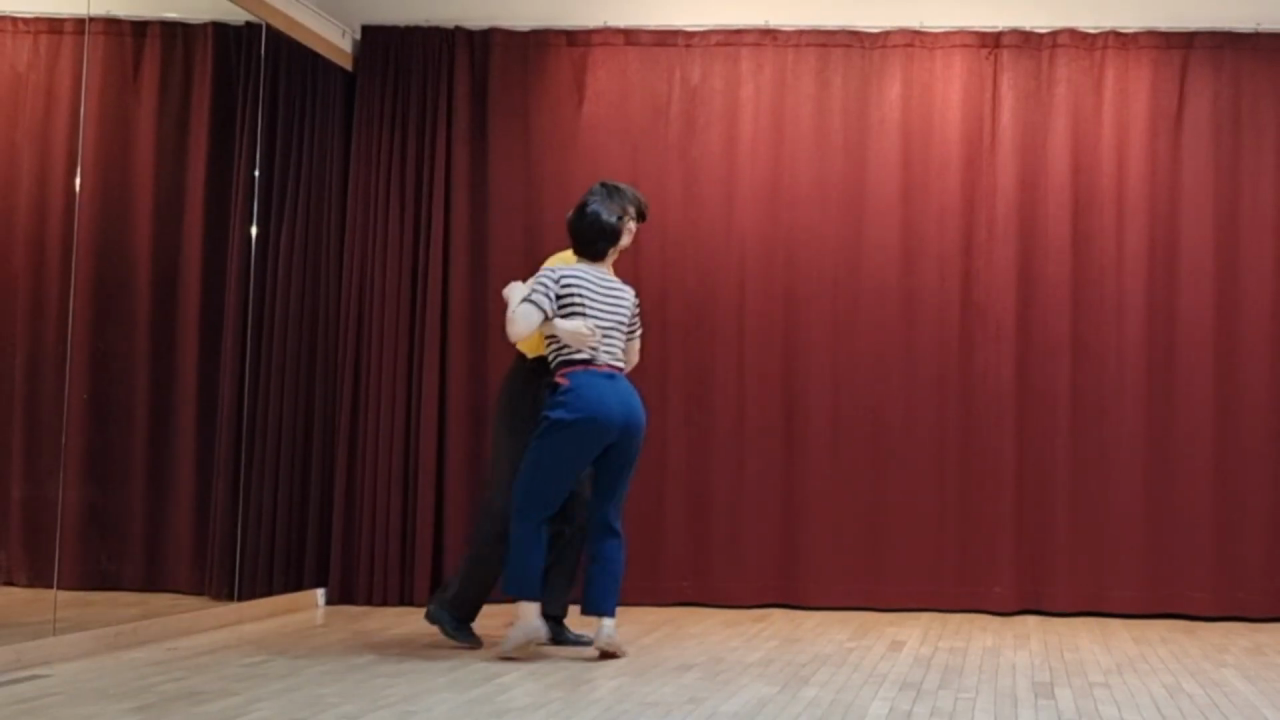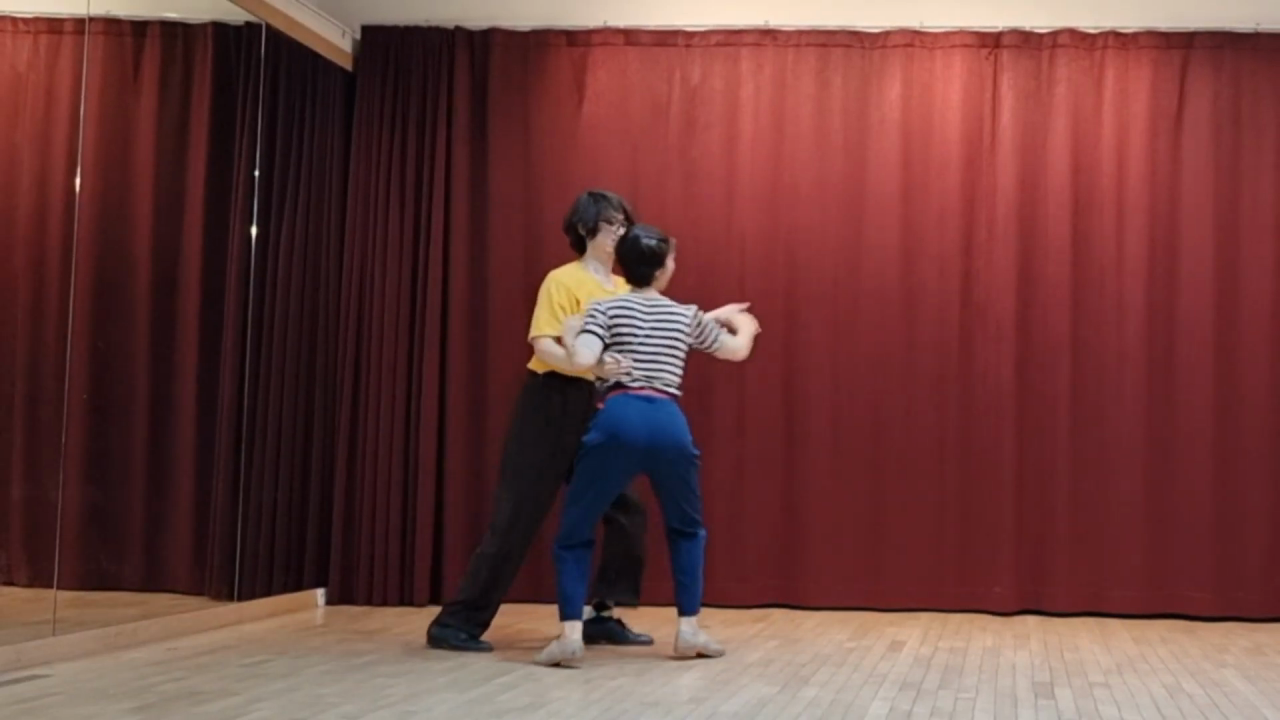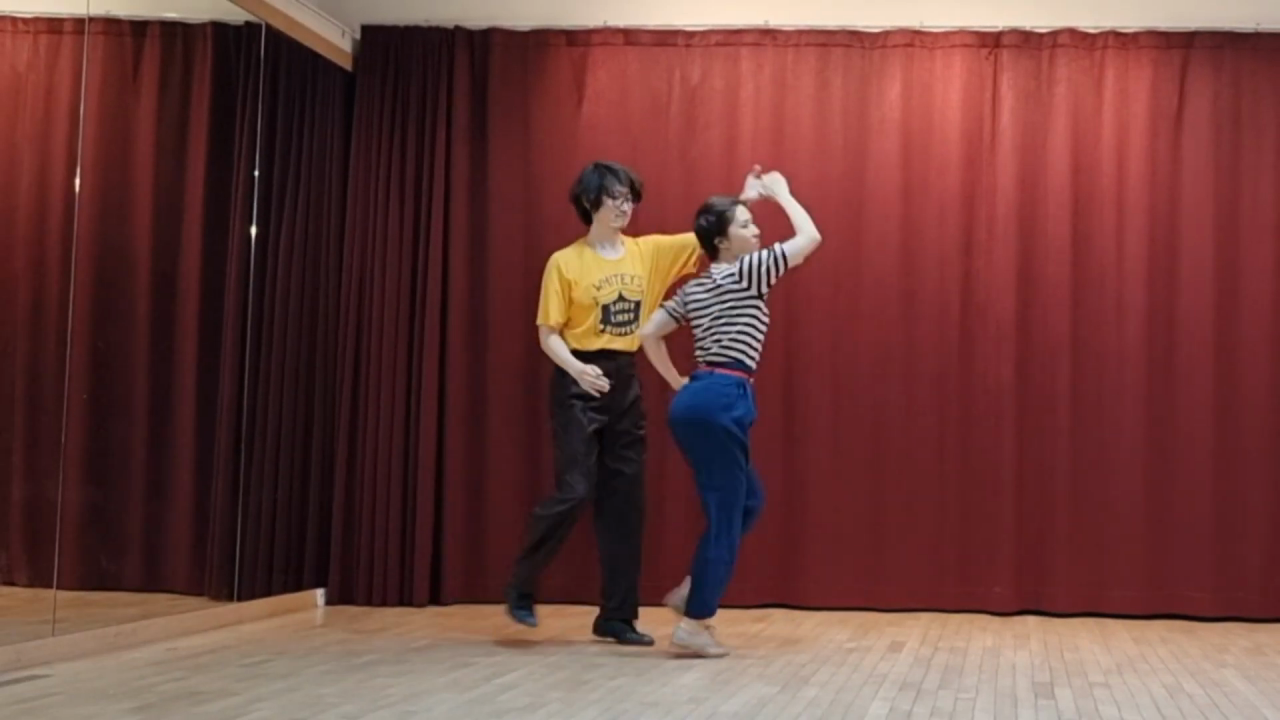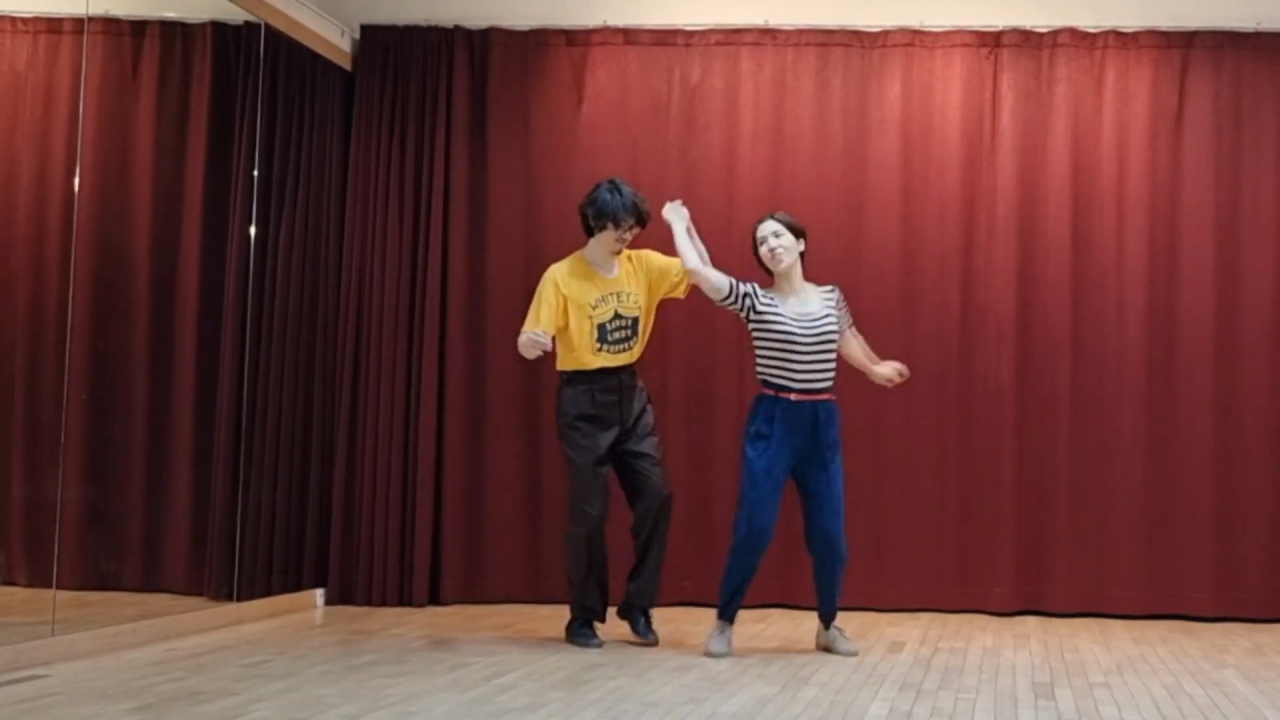
dt=0.3s
person 1, frame 1
right shoulder: (566, 265)
right wrist: (558, 326)
right hip: (531, 387)
left knee: (572, 509)
right knee: (510, 505)
left ankle: (548, 616)
right ankle: (452, 607)
person 1, frame 2
left shoulder: (623, 289)
right shoulder: (563, 281)
right elbow: (543, 346)
right wrist: (594, 363)
left hip: (587, 410)
right hip: (549, 404)
left knee: (626, 512)
right knee: (517, 517)
left ankle: (602, 615)
right ankle: (456, 623)
person 1, frame 3
left shoulder: (649, 252)
right shoulder: (565, 262)
right elbow: (548, 333)
right wrist: (575, 367)
left hip: (626, 384)
right hip: (580, 384)
left knee: (626, 502)
right knee: (574, 490)
left ankle: (617, 616)
right ankle: (521, 586)
person 1, frame 4
left shoulder: (643, 265)
right shoulder: (560, 277)
right elbow: (528, 343)
right wrist: (534, 341)
left hip: (630, 394)
right hip: (582, 399)
left knee: (656, 496)
right knee: (589, 511)
left ankle: (638, 603)
right ankle: (583, 618)
person 2, frame 1
left shoulder: (557, 276)
right shoulder: (626, 295)
left elbow: (519, 330)
left wrist: (514, 297)
left hip: (580, 399)
right hip: (628, 401)
left knee: (531, 508)
right knee: (606, 519)
left ankle: (527, 618)
right ankle: (605, 624)
person 2, frame 2
left shoulder: (606, 309)
right shoulder: (687, 315)
left elbow: (584, 361)
right elbow: (736, 350)
left wrist: (569, 336)
right wrist: (744, 324)
left hip: (618, 421)
right hip: (669, 425)
left knee: (574, 533)
right knee: (687, 529)
left ankle: (570, 635)
right ankle: (689, 628)
person 2, frame 3
left shoulder: (695, 288)
right shoulder: (745, 272)
left elbow: (649, 334)
right elbow: (810, 237)
left wrist: (674, 378)
right wrist: (780, 192)
left hip: (694, 400)
right hip: (720, 405)
left knee: (745, 503)
right knee: (729, 517)
left ankle: (692, 589)
right ankle: (693, 626)
person 2, frame 4
left shoulder: (832, 297)
right shoulder: (754, 300)
left elbow: (848, 339)
right elbow: (699, 272)
left wrist: (876, 367)
right wrist: (679, 225)
left hip: (821, 423)
right hip: (772, 423)
left knee: (828, 534)
right knee: (754, 530)
left ankle: (828, 626)
right ankle: (724, 622)
